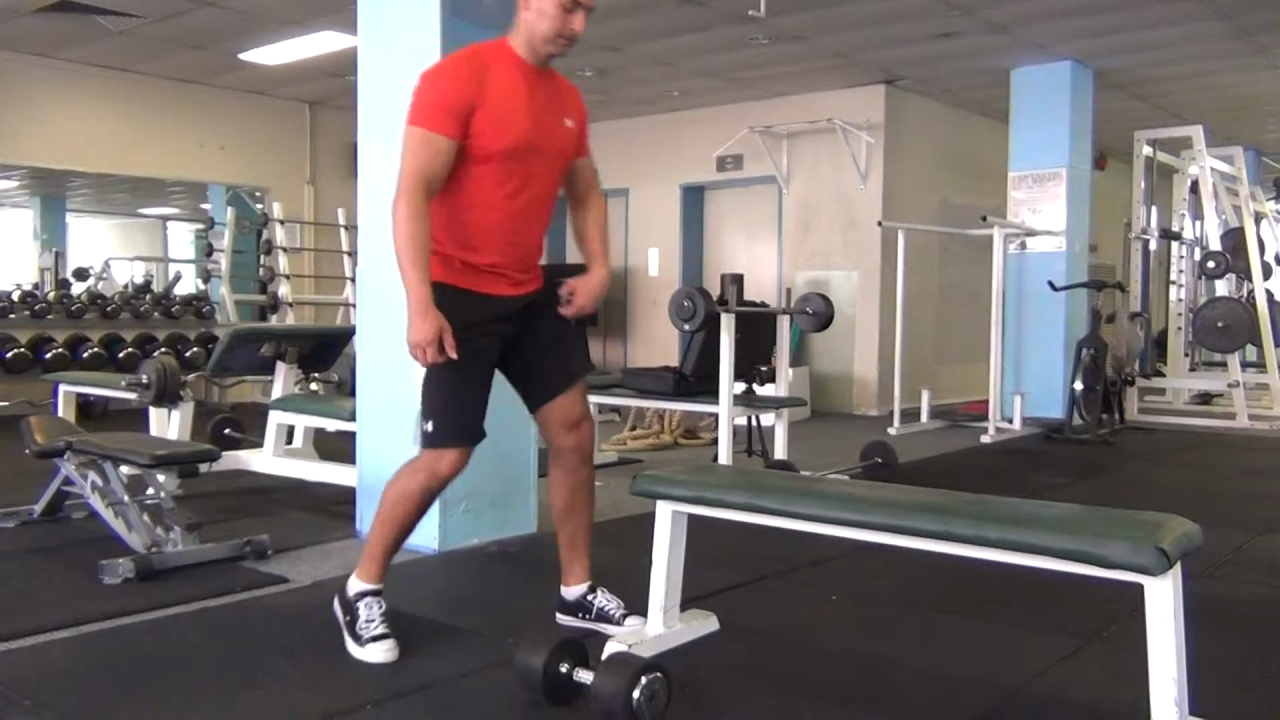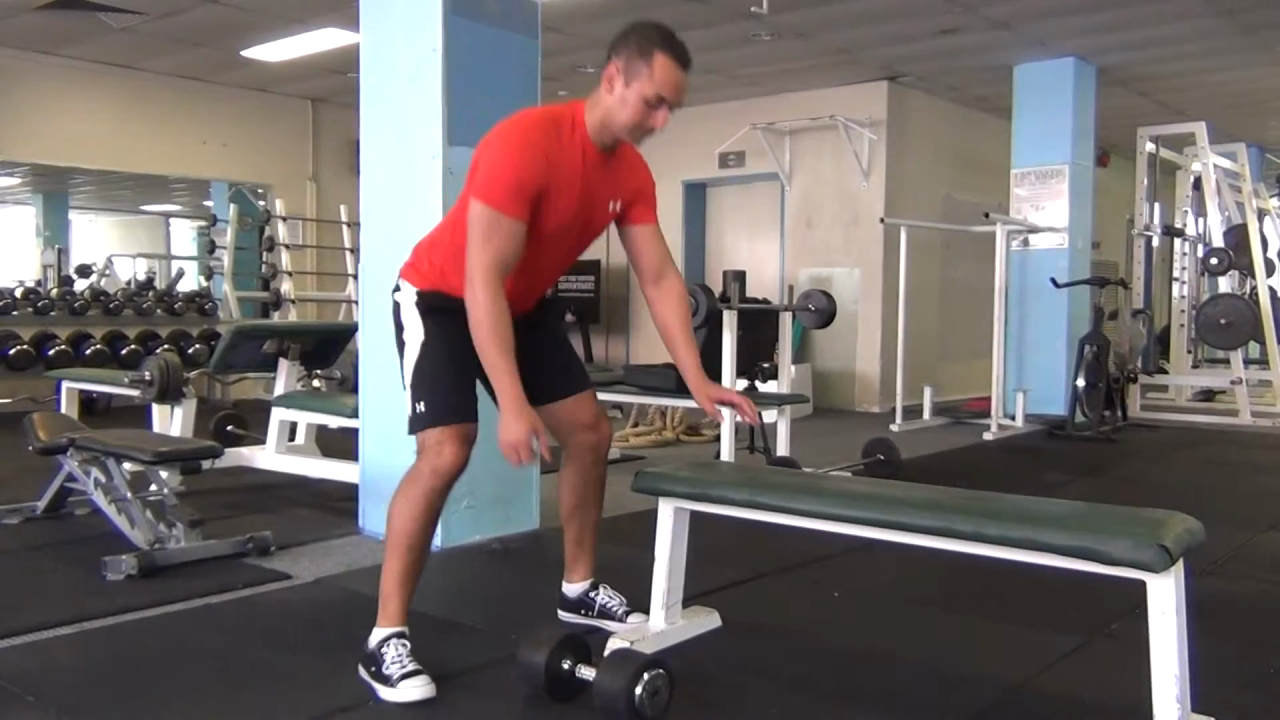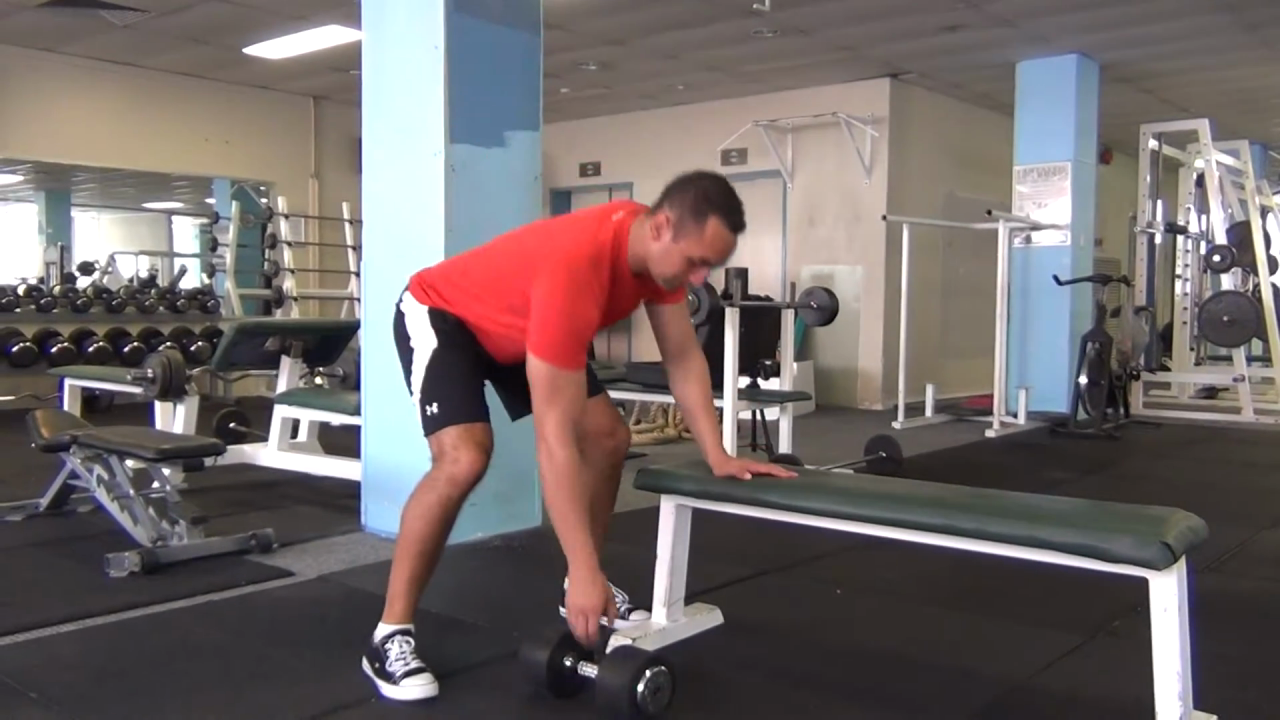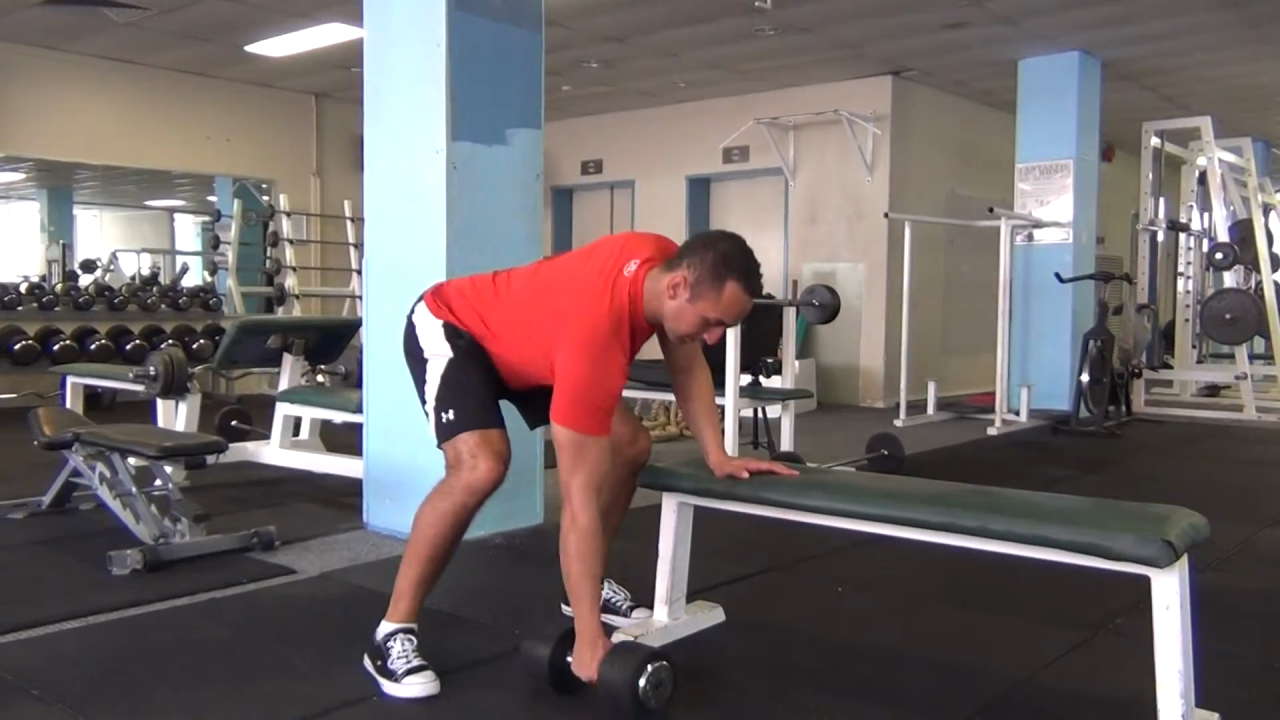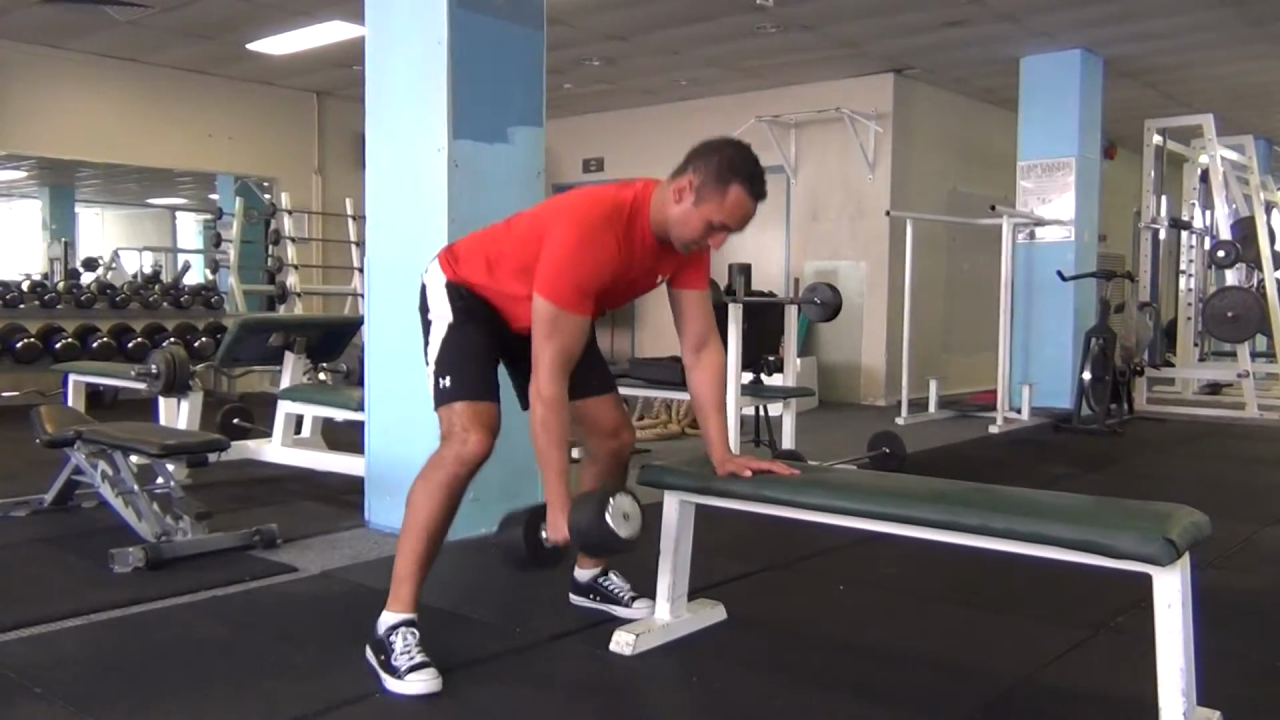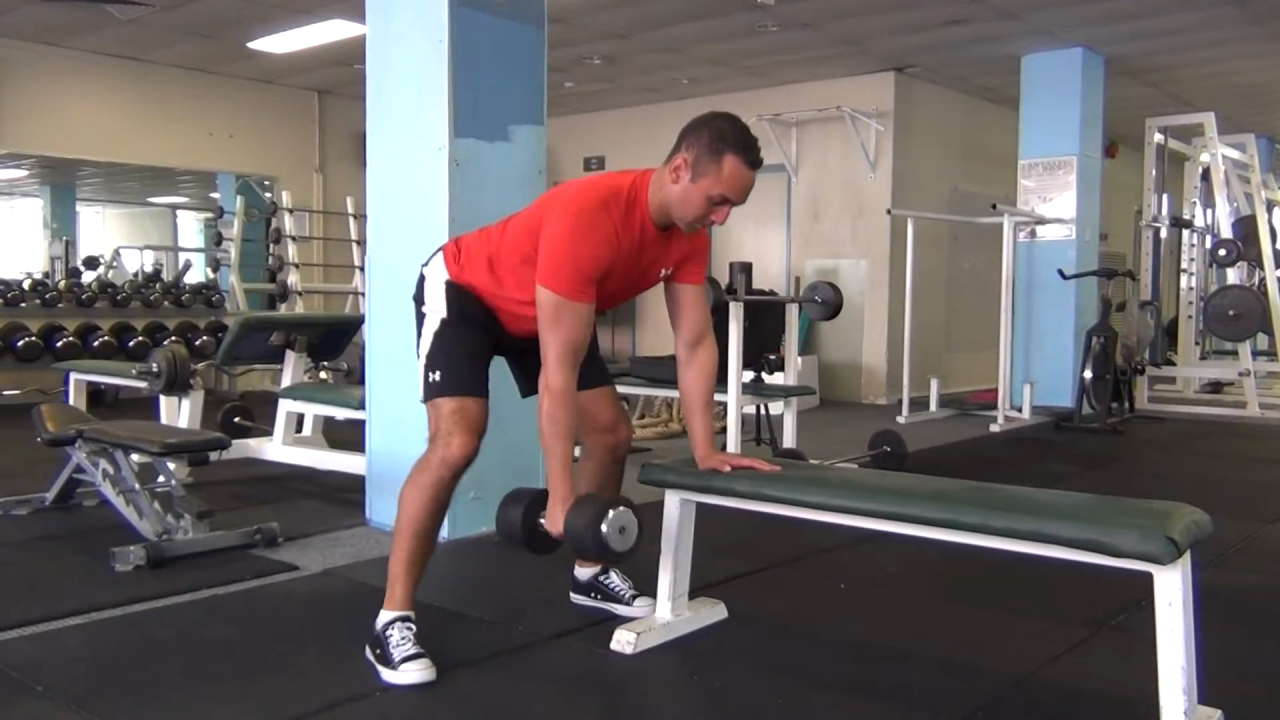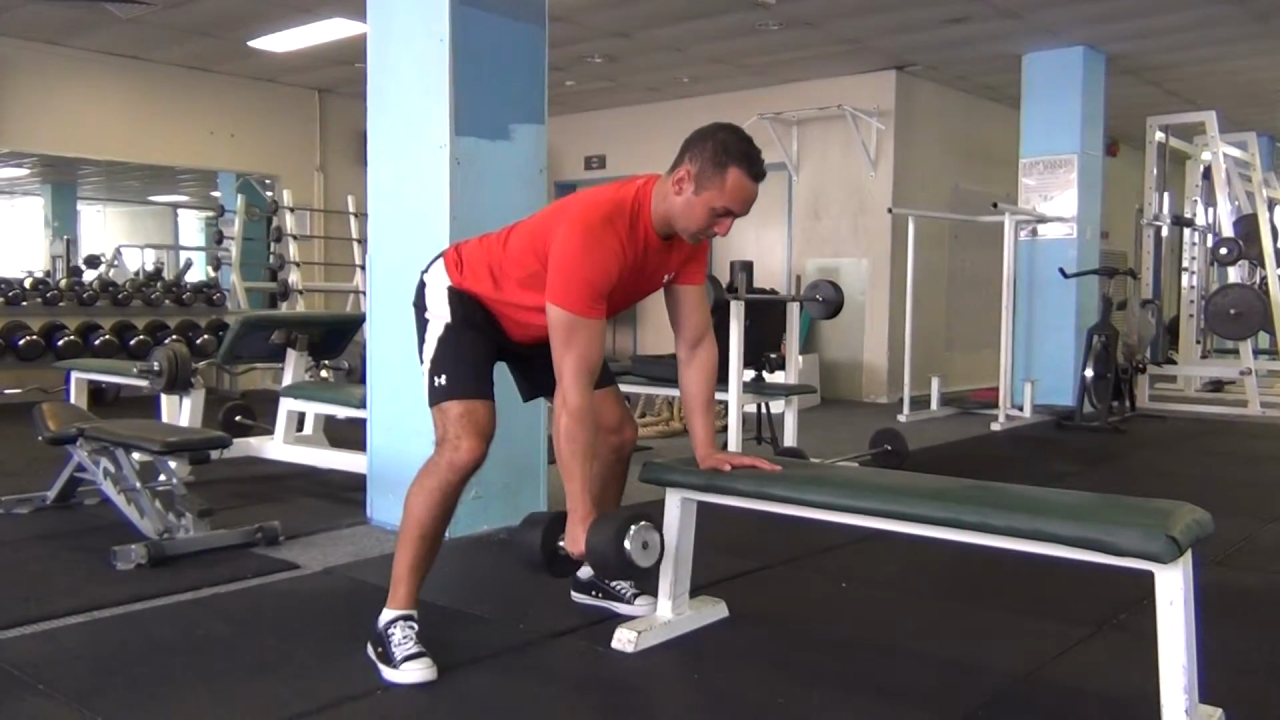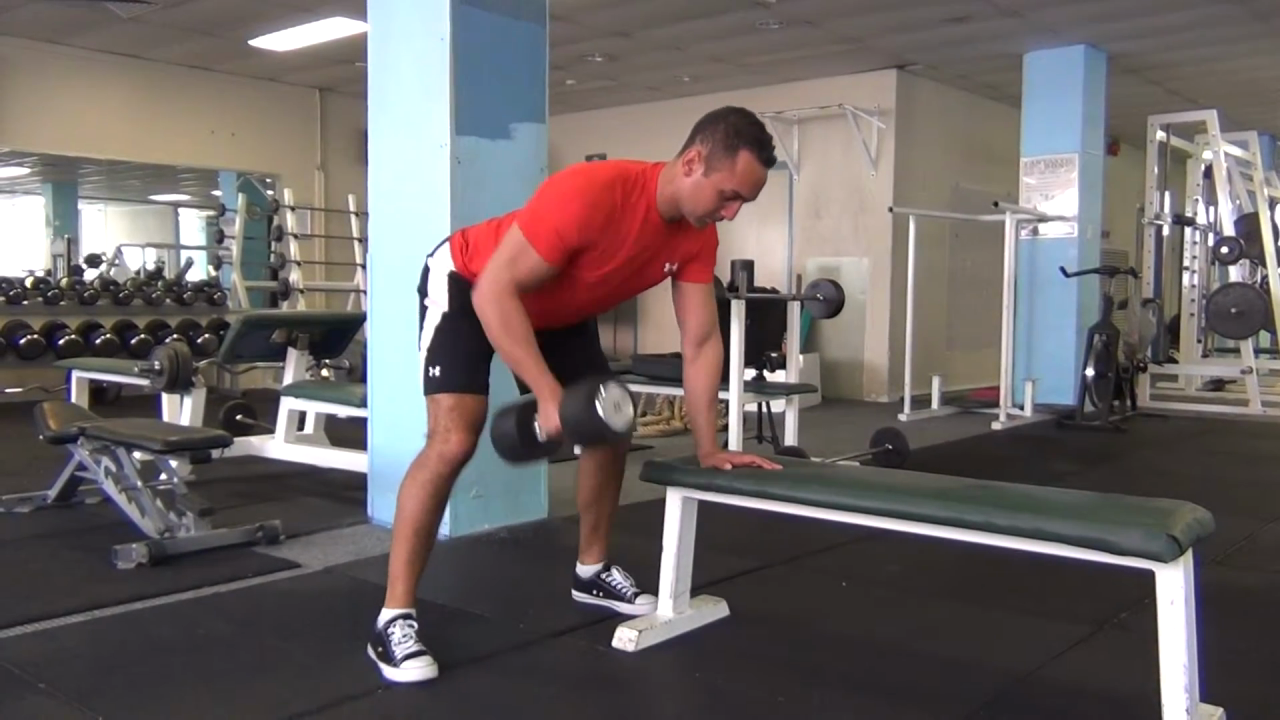
dt=0.4s
person 1, frame 1
left shoulder: (569, 101)
right shoulder: (458, 78)
left elbow: (586, 194)
right elbow: (413, 196)
left wrist: (598, 265)
right wrist: (420, 304)
left hip: (530, 294)
right hip: (457, 293)
left knee: (574, 433)
right knee: (446, 458)
left ankle: (577, 592)
right ankle: (362, 590)
person 1, frame 2
left shoulder: (630, 173)
right shoulder: (525, 141)
left elbow: (660, 278)
right elbow: (481, 280)
left wrist: (698, 382)
right wrist: (511, 404)
left hip: (521, 302)
right hip: (440, 299)
left knee: (589, 431)
right knee: (446, 453)
left ankle: (581, 592)
right ankle: (386, 634)
person 1, frame 3
left shoulder: (657, 243)
right shoulder: (573, 272)
left elbow: (683, 357)
right elbow: (555, 439)
left wrist: (717, 454)
right wrist: (588, 575)
left hip: (514, 327)
right hip: (440, 314)
left knee: (609, 438)
right knee: (463, 459)
left ankle: (576, 588)
right ankle: (391, 633)
person 1, frame 4
left shoulder: (666, 266)
right shoulder: (595, 338)
left elbow: (689, 368)
right elbow: (579, 504)
left wrist: (718, 458)
right wrist: (589, 640)
left hip: (523, 338)
right hip: (450, 329)
left knee: (630, 447)
right knee: (481, 468)
left ankle: (590, 587)
right ankle: (393, 633)
person 1, frame 5
left shoulder: (688, 239)
right shoulder: (588, 227)
left elbow: (702, 345)
right elbow: (548, 379)
left wrist: (722, 453)
right wrist: (558, 506)
left hip: (554, 319)
right hip: (464, 291)
left knee: (614, 434)
right knee: (467, 444)
left ankle: (589, 575)
right ankle: (394, 625)
person 1, frame 6
left shoulder: (689, 232)
right shoulder: (586, 217)
left elbow: (695, 343)
right elbow: (558, 368)
left wrist: (705, 450)
right wrist: (559, 497)
left hip: (547, 310)
right hip: (462, 290)
left knee: (612, 434)
right knee: (456, 443)
left ankle: (590, 575)
right ankle: (393, 619)
person 1, frame 7
left shoulder: (688, 235)
right shoulder: (594, 231)
left elbow: (695, 343)
right elbow: (573, 389)
left wrist: (706, 448)
right wrist: (578, 517)
left hip: (542, 318)
right hip: (462, 296)
left knee: (618, 434)
right knee: (465, 446)
left ankle: (591, 575)
right ankle: (395, 618)
person 1, frame 8
left shoulder: (698, 235)
right shoulder: (593, 193)
left elbow: (701, 340)
right elbow: (493, 292)
left wrist: (707, 447)
right wrist: (547, 397)
left hip: (556, 310)
right hip: (466, 286)
right knee: (453, 441)
left ankle: (591, 571)
right ankle: (395, 617)
